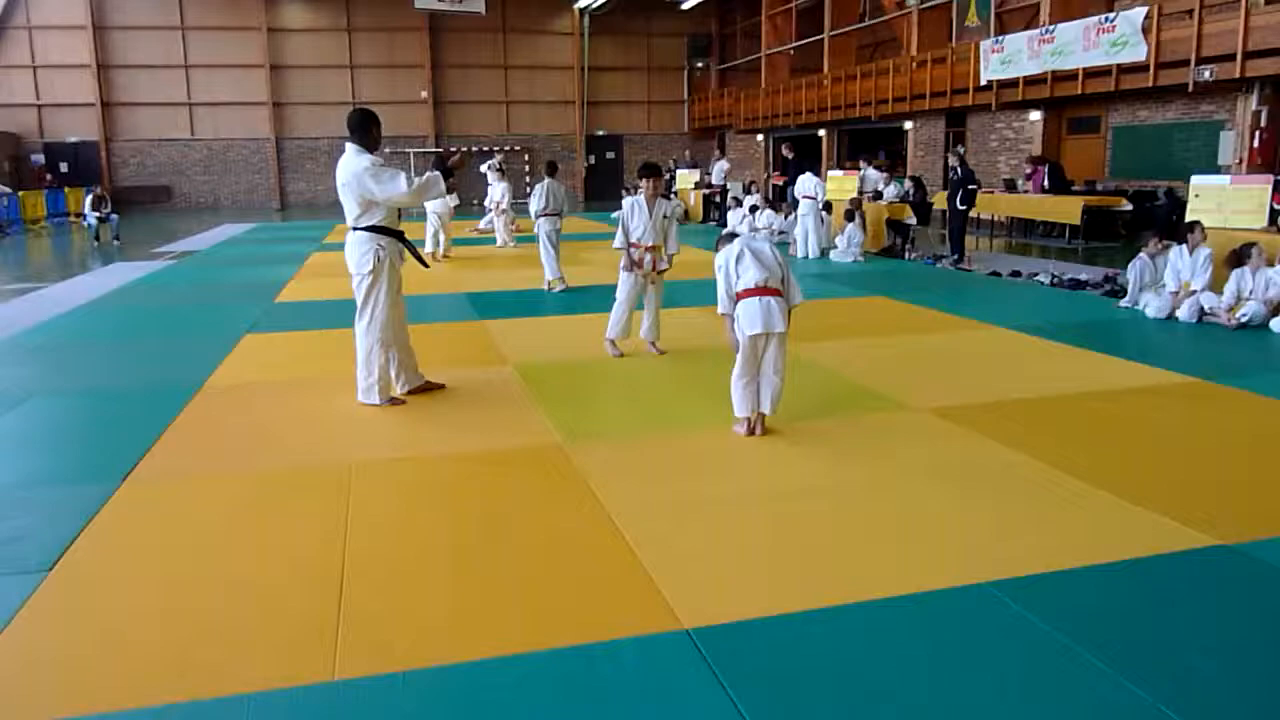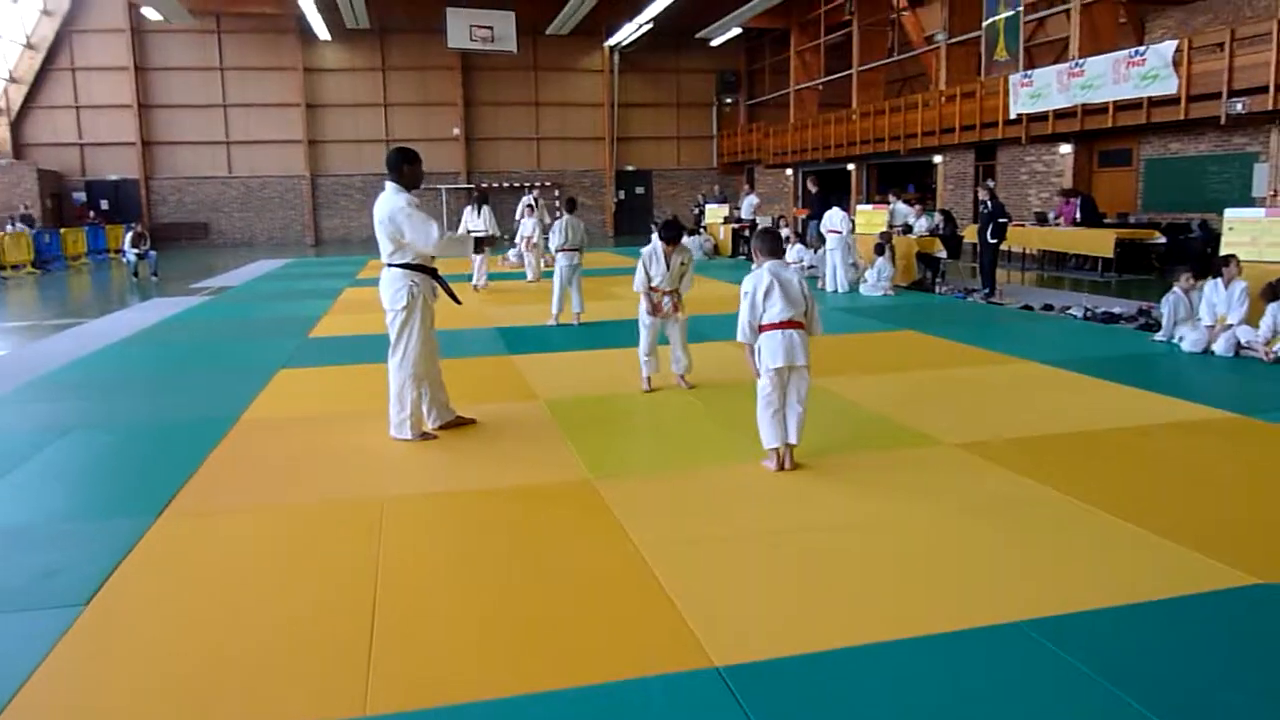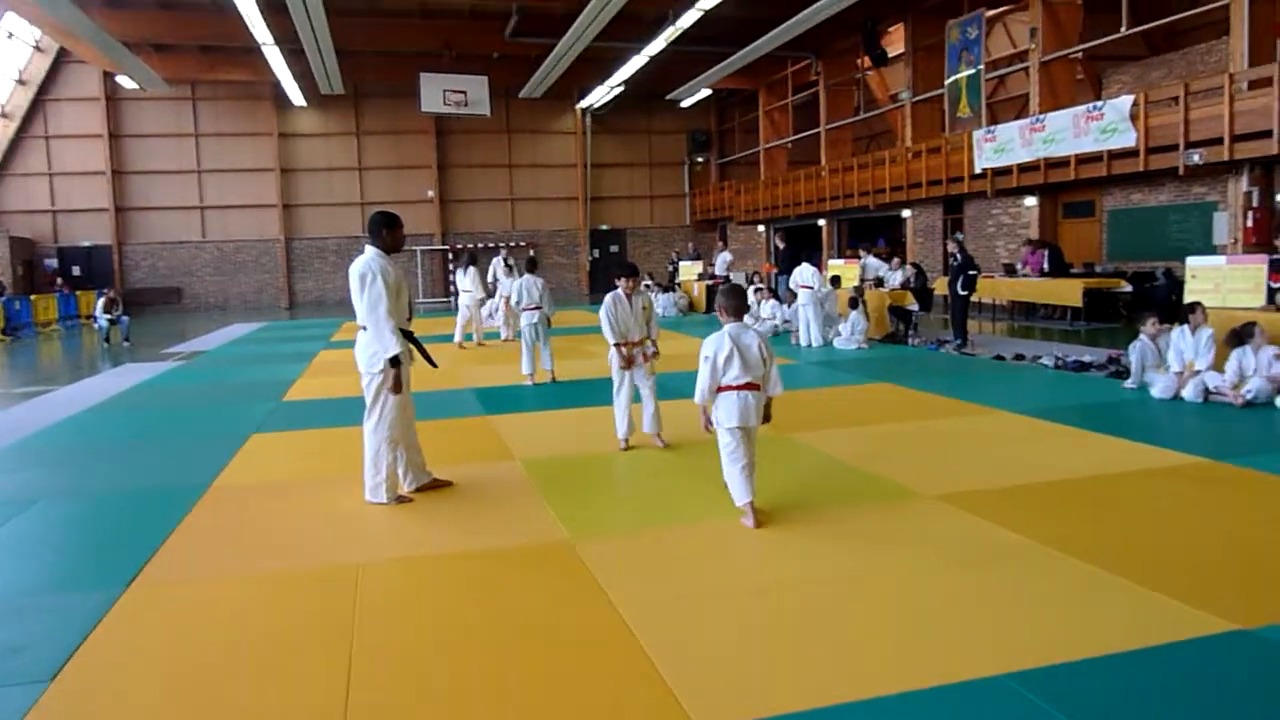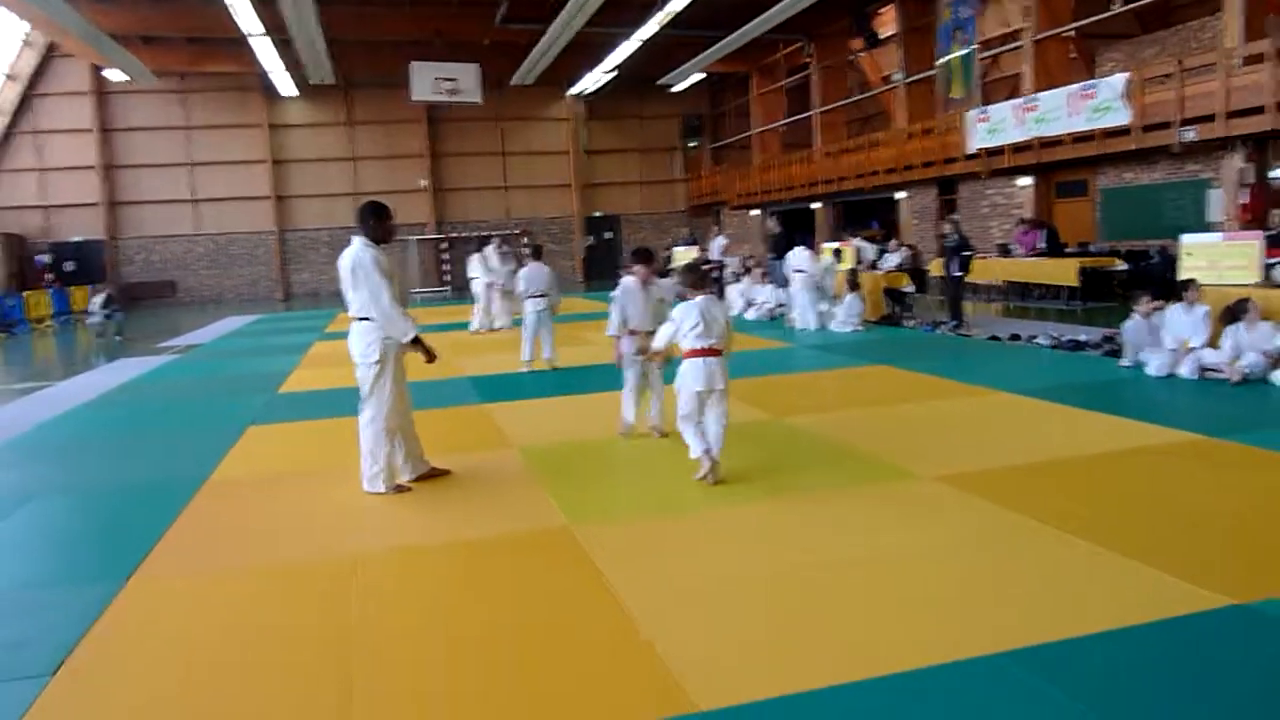
dt=0.5s
person 1, frame 1
left shoulder: (354, 162)
right shoulder: (363, 167)
left elbow: (394, 191)
right elbow: (408, 191)
left wrist: (438, 182)
right wrist: (446, 173)
left hip: (376, 247)
right hip: (372, 250)
left knee: (393, 318)
right knee: (375, 321)
left ankle: (409, 380)
right ankle: (373, 391)
person 1, frame 2
left shoulder: (392, 200)
right shoulder: (399, 204)
left elbow: (420, 239)
right elbow: (434, 241)
left wrist: (464, 239)
right wrist: (473, 243)
left hip: (409, 283)
right hip: (406, 286)
left knee: (425, 354)
right knee: (407, 357)
left ankle: (441, 415)
right ankle: (405, 426)
person 1, frame 3
left shoulder: (373, 263)
right shoulder: (374, 266)
right elbow: (381, 318)
left wrist: (398, 356)
right wrist: (396, 364)
left hip: (385, 348)
right hip: (381, 350)
left knee: (401, 417)
right knee: (383, 421)
left ankle: (417, 478)
right ankle: (381, 490)
person 1, frame 4
left shoulder: (360, 253)
right shoulder: (365, 257)
right elbow: (385, 306)
left wrist: (408, 339)
right wrist: (418, 342)
left hip: (379, 336)
right hip: (377, 339)
left knee: (398, 406)
right knee: (380, 411)
left ankle: (415, 467)
right ankle: (378, 480)
person 2, frame 1
left shoulder: (725, 255)
right shoulder: (769, 247)
left elbow: (726, 294)
right elbow: (790, 287)
left wrist: (730, 329)
right wrist: (786, 318)
left hip: (749, 309)
right hip: (776, 308)
left knee: (744, 369)
right knee: (772, 369)
left ankle: (745, 421)
right ankle: (760, 421)
person 2, frame 2
left shoulder: (754, 279)
right shoulder: (797, 277)
left elbow: (748, 322)
right elbow: (811, 317)
left wrist: (750, 356)
left hip: (770, 342)
right hip: (797, 340)
left knee: (769, 401)
right knee: (795, 400)
left ankle: (774, 455)
right ankle: (789, 454)
person 2, frame 3
left shoulder: (714, 342)
right shoulder: (758, 338)
left elbow: (705, 380)
right elbow: (771, 377)
left wrist: (703, 412)
right wrist: (768, 407)
left hip: (728, 402)
right hip: (754, 400)
left knee: (735, 458)
right knee: (747, 454)
left ankle: (751, 513)
right ankle: (744, 499)
person 2, frame 4
left shoulder: (684, 310)
right shoulder: (721, 307)
left elbow: (666, 334)
left wrist: (655, 349)
left hip: (693, 366)
right hip: (718, 364)
left knee: (687, 417)
right knee: (716, 419)
left ankle: (704, 460)
right ankle: (712, 465)
person 3, frame 1
left shoulder: (666, 207)
right shoulder: (631, 204)
left elbow: (670, 235)
right elbow: (622, 232)
left wrist: (669, 260)
right wrist: (626, 257)
left hip: (655, 259)
right hip: (634, 257)
left knee: (653, 303)
right knee: (625, 300)
left ankle: (651, 340)
right ankle: (610, 339)
person 3, frame 2
left shoulder: (685, 254)
right shoulder: (649, 252)
left elbow: (686, 277)
right elbow: (642, 278)
left wrist: (679, 297)
right wrist: (647, 301)
left hip: (672, 300)
right hip: (652, 299)
left knee: (679, 339)
right knee: (648, 340)
left ankle: (680, 374)
right ankle: (646, 377)
person 3, frame 3
left shoulder: (643, 299)
right shoulder: (611, 300)
left elbow: (650, 323)
right elbow: (609, 328)
left wrist: (654, 345)
right wrist: (620, 354)
left hip: (642, 351)
right hip: (622, 352)
left knee: (649, 393)
right knee: (622, 396)
left ankle: (655, 433)
right ankle: (623, 436)
person 3, frame 4
left shoulder: (657, 289)
right shoulder: (624, 289)
left elbow: (661, 318)
right elbow: (617, 319)
right wrist: (618, 348)
left hip: (653, 341)
right hip: (632, 342)
left knee: (656, 385)
right knee: (633, 385)
left ankle: (655, 423)
right ankle: (627, 421)
